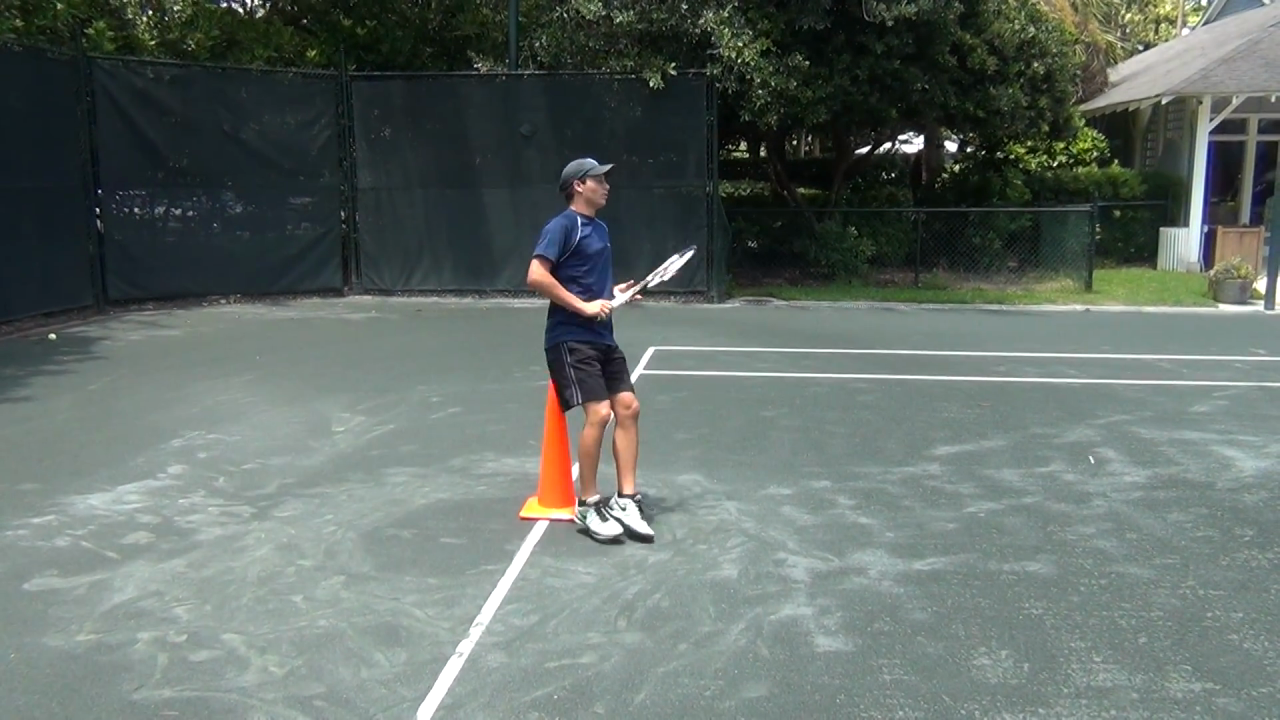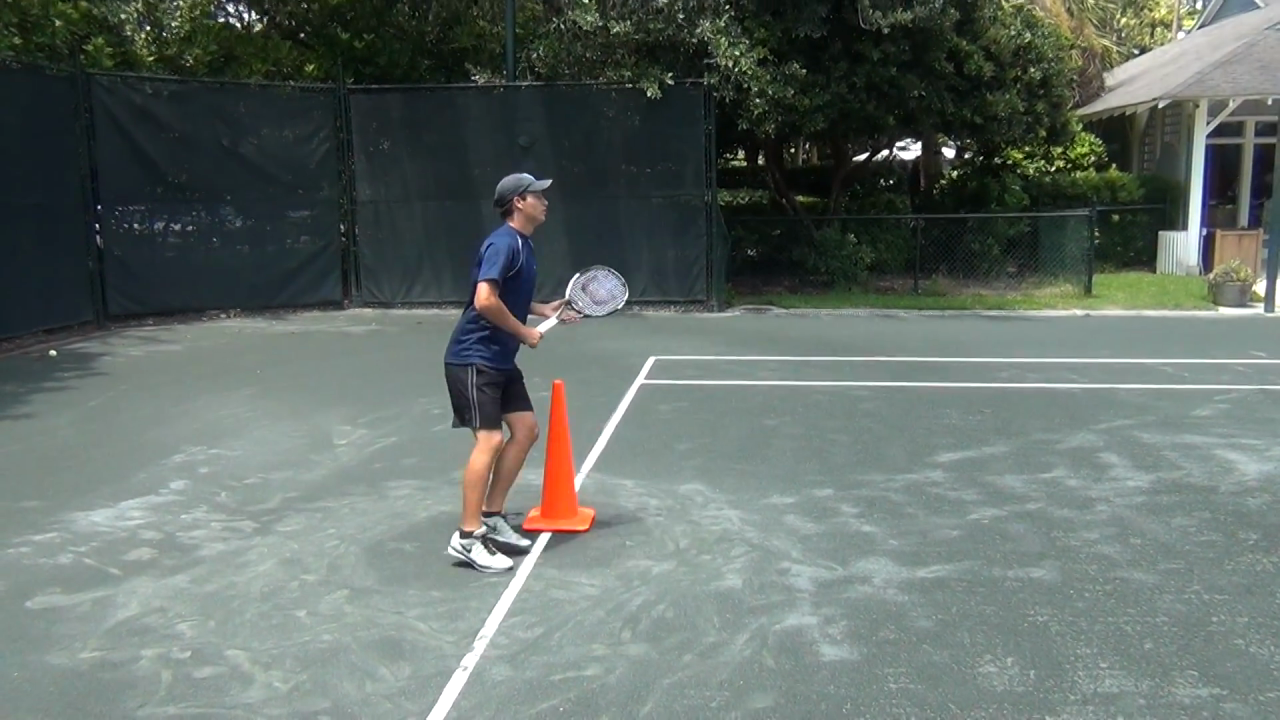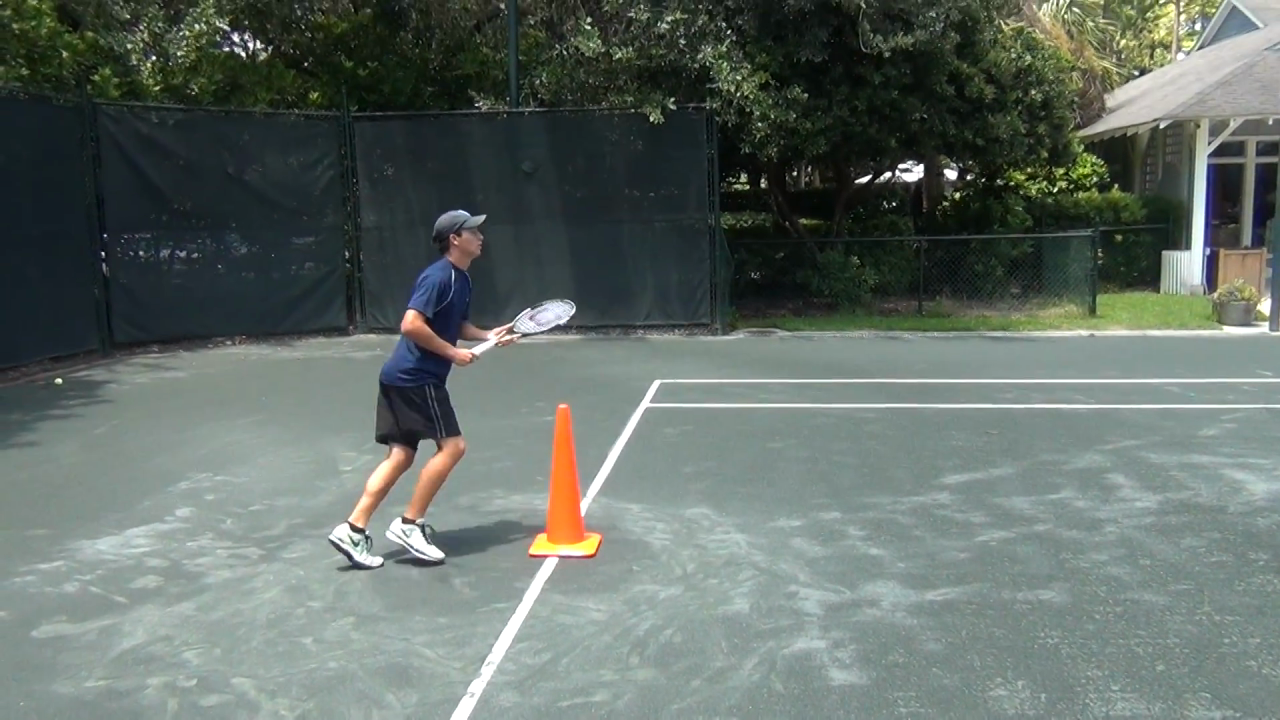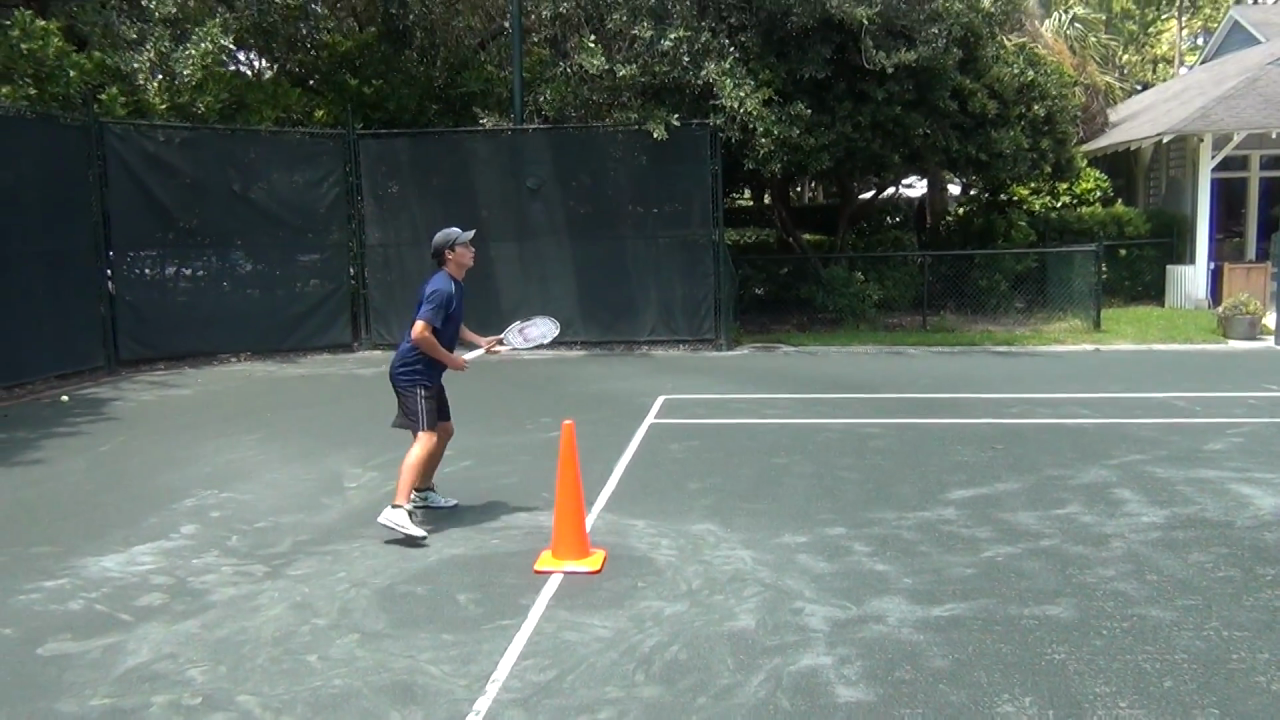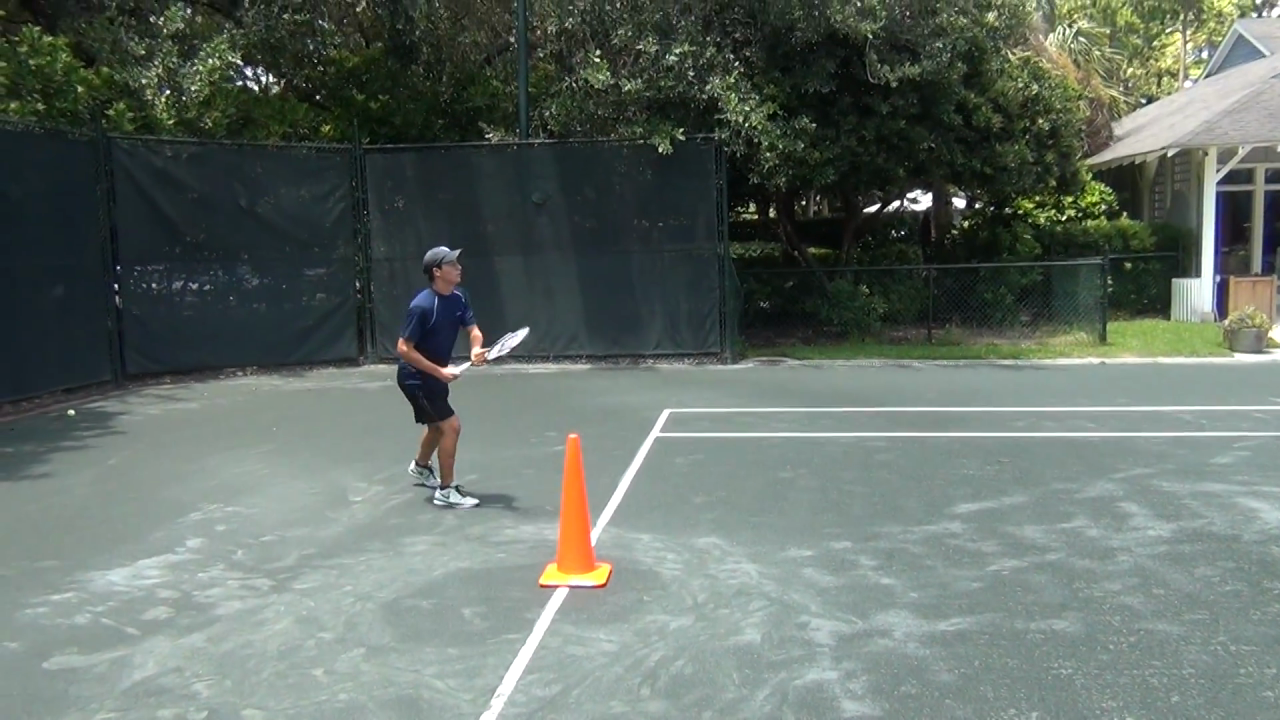
dt=0.4s
person 1, frame 1
left shoulder: (600, 228)
right shoulder: (561, 227)
right elbow: (536, 276)
left wrist: (615, 291)
right wrist: (582, 306)
left hip: (602, 337)
right hip: (570, 338)
left knee: (629, 409)
right knee: (599, 414)
left ankle: (625, 500)
right ankle: (588, 504)
person 1, frame 2
left shoulder: (524, 245)
right shoulder: (503, 243)
right elbow: (485, 300)
left wrist: (545, 309)
right wrist: (523, 332)
left hip: (501, 360)
right hip: (475, 358)
left knee: (526, 430)
right knee: (490, 440)
left ankle: (492, 515)
right ankle: (467, 536)
person 1, frame 3
left shoulder: (462, 279)
right shoulder: (438, 276)
left elbow: (457, 326)
right elbow: (411, 326)
left wrist: (489, 335)
right wrist: (454, 354)
left hip: (402, 377)
right hip: (416, 377)
left knee: (401, 457)
right knee: (452, 447)
left ankle: (352, 531)
right ankle: (409, 523)
person 1, frame 4
left shoulder: (455, 286)
right shoulder: (441, 288)
left elbow: (453, 327)
right elbow: (419, 334)
left wrist: (481, 341)
right wrist: (450, 360)
left hip: (425, 373)
right hip: (414, 374)
left knee: (445, 431)
right knee: (427, 438)
left ankle: (422, 490)
right ankle: (398, 509)
person 1, frame 5
left shoulder: (458, 298)
right shoulder: (422, 306)
left elbow: (472, 329)
right elbow: (403, 349)
left wrist: (475, 350)
right wrist: (438, 371)
left hip: (434, 375)
right hip: (417, 379)
left knee: (439, 425)
right knee: (451, 426)
left ankle: (420, 467)
right ankle: (446, 490)
